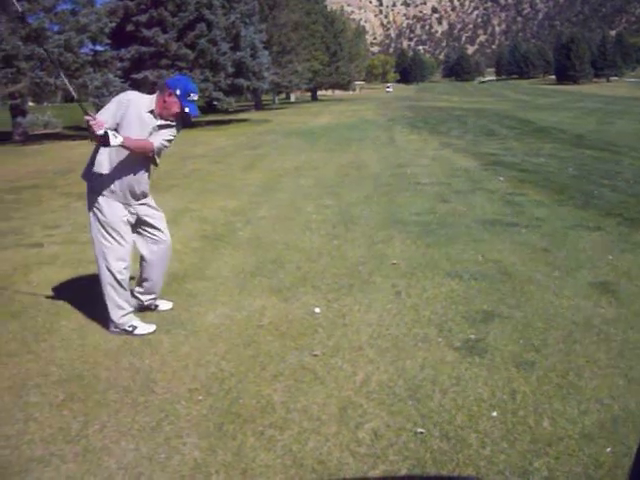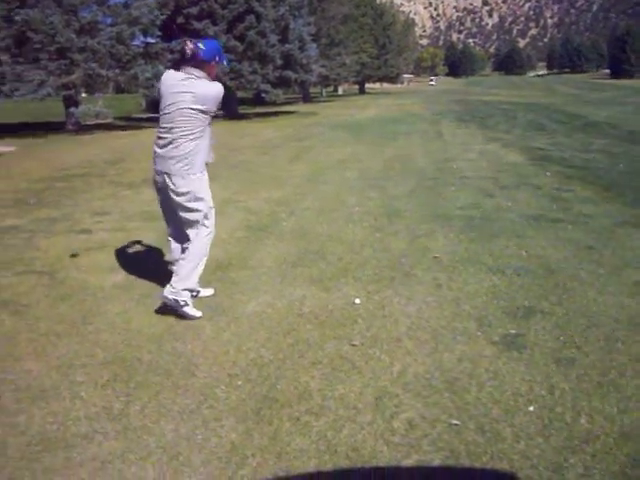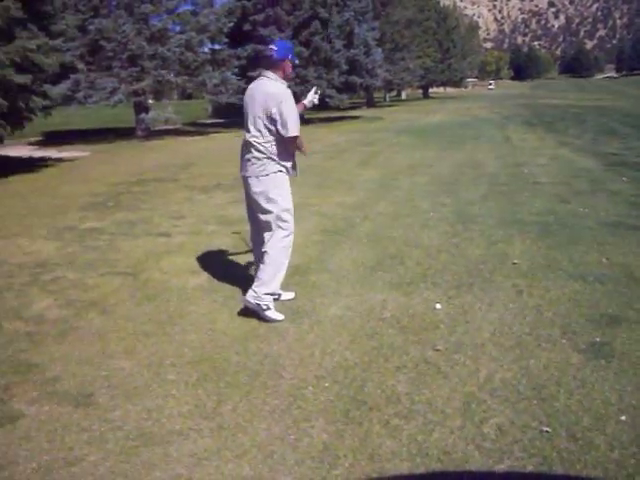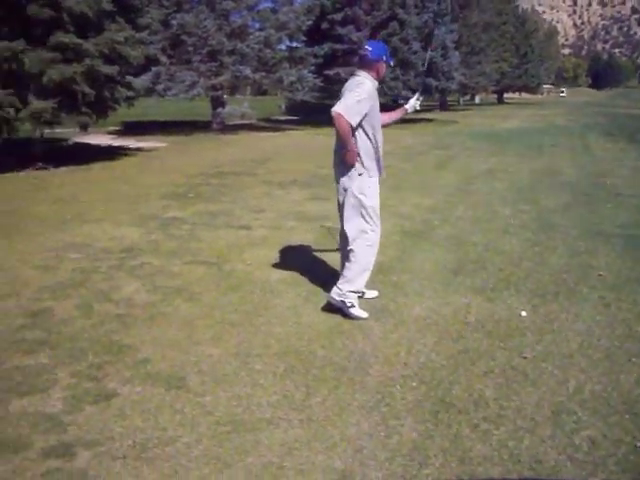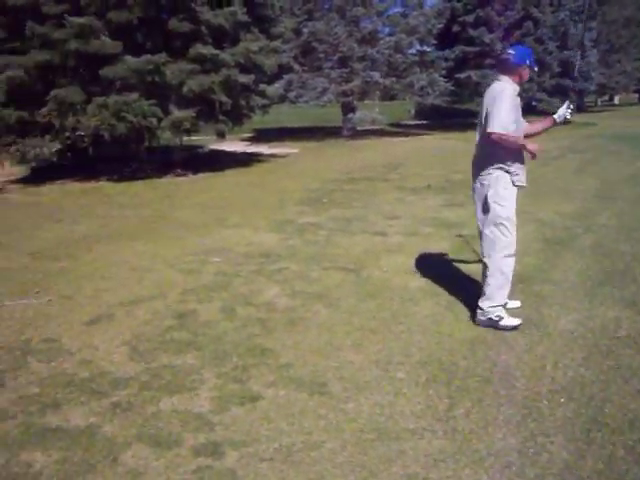
dt=0.7s
person 1, frame 1
left shoulder: (172, 126)
right shoulder: (129, 101)
left elbow: (149, 147)
right elbow: (96, 128)
left wrist: (113, 137)
right wrist: (100, 132)
left hip: (138, 194)
right hip: (106, 191)
left knee: (159, 242)
right knee: (117, 256)
left ankle: (144, 297)
right ankle: (121, 318)
person 1, frame 2
left shoulder: (168, 79)
right shoulder: (214, 91)
left wrist: (189, 57)
right wrist: (196, 57)
left hip: (163, 168)
right hip: (187, 171)
left knee: (179, 230)
right knee: (202, 228)
left ankle: (186, 283)
right ankle: (177, 291)
person 1, frame 3
left shoulder: (255, 87)
right shoulder: (280, 91)
right elbow: (289, 136)
left wrist: (305, 103)
right wrist: (301, 149)
left hip: (252, 170)
right hip: (269, 171)
left knee: (262, 232)
right knee: (280, 232)
left ankle: (267, 287)
right ankle: (260, 296)
person 1, frame 4
left shoulder: (359, 85)
right shoulder: (365, 87)
left elbow: (375, 120)
right elbow: (339, 114)
left wrist: (406, 109)
right wrist: (350, 149)
left hip: (357, 171)
right hip: (359, 172)
left knee: (354, 230)
right knee: (366, 231)
left ankle: (351, 285)
right ankle: (345, 292)
person 1, frame 5
left shoulder: (503, 91)
right shoulder: (504, 93)
left elbow: (519, 128)
right elbow: (497, 134)
left wrist: (554, 119)
right wrist: (526, 145)
left hip: (497, 177)
right hip: (497, 178)
left knee: (497, 240)
right knee: (501, 243)
left ankle: (494, 296)
right ankle: (490, 309)
